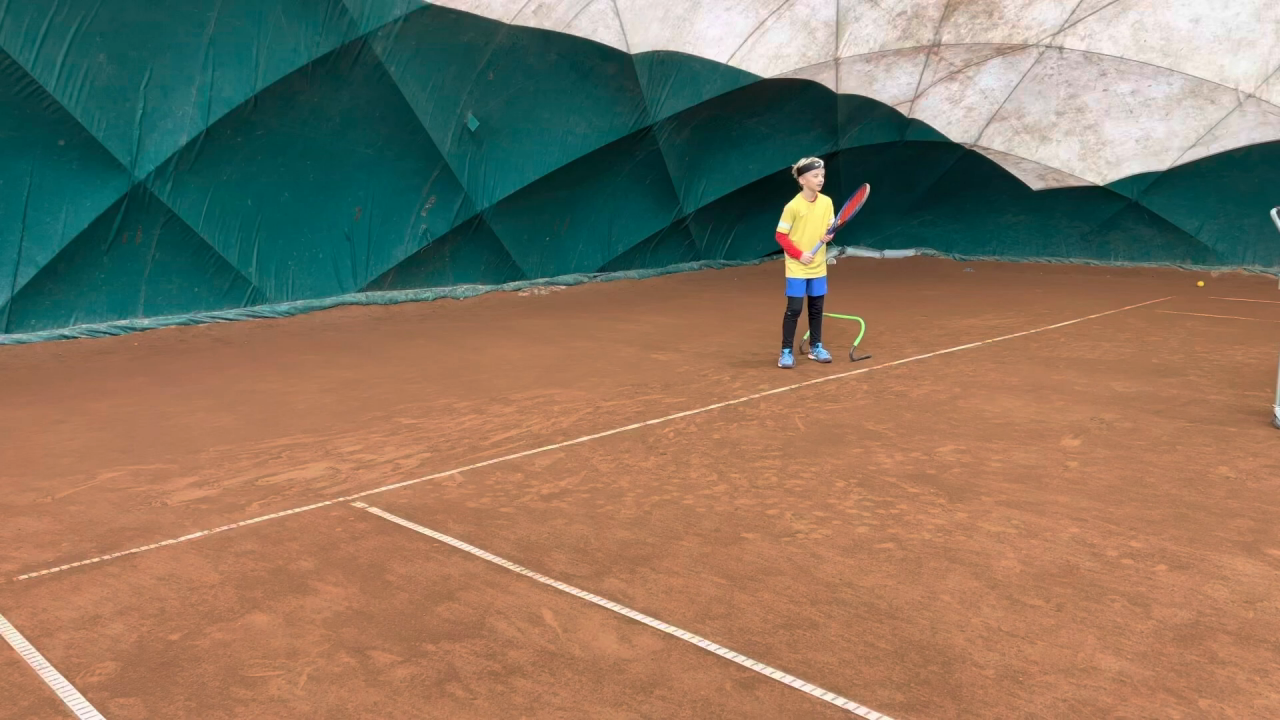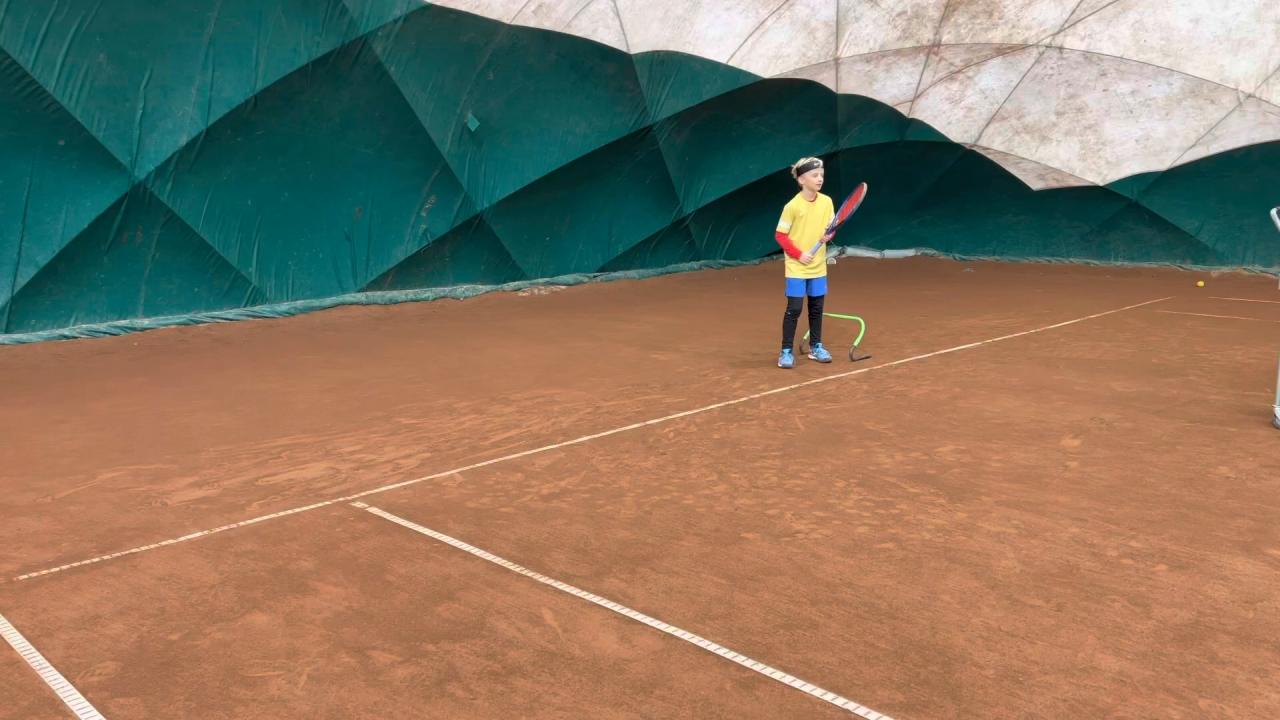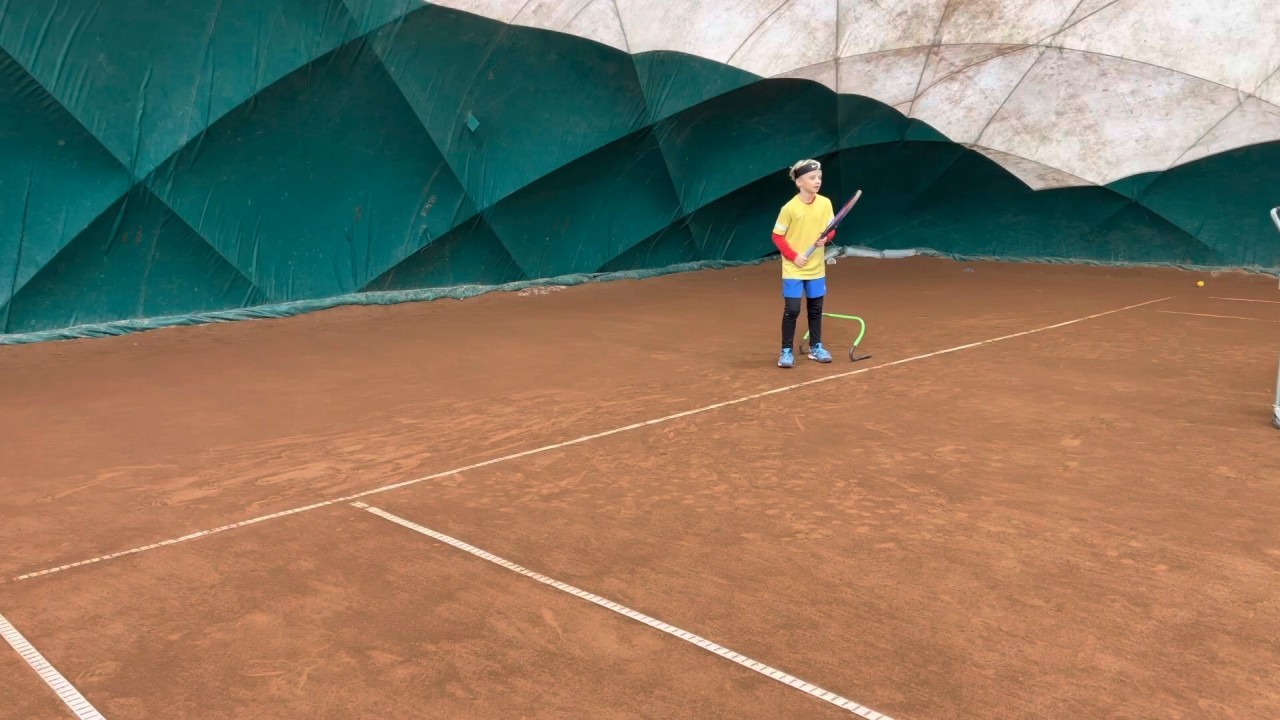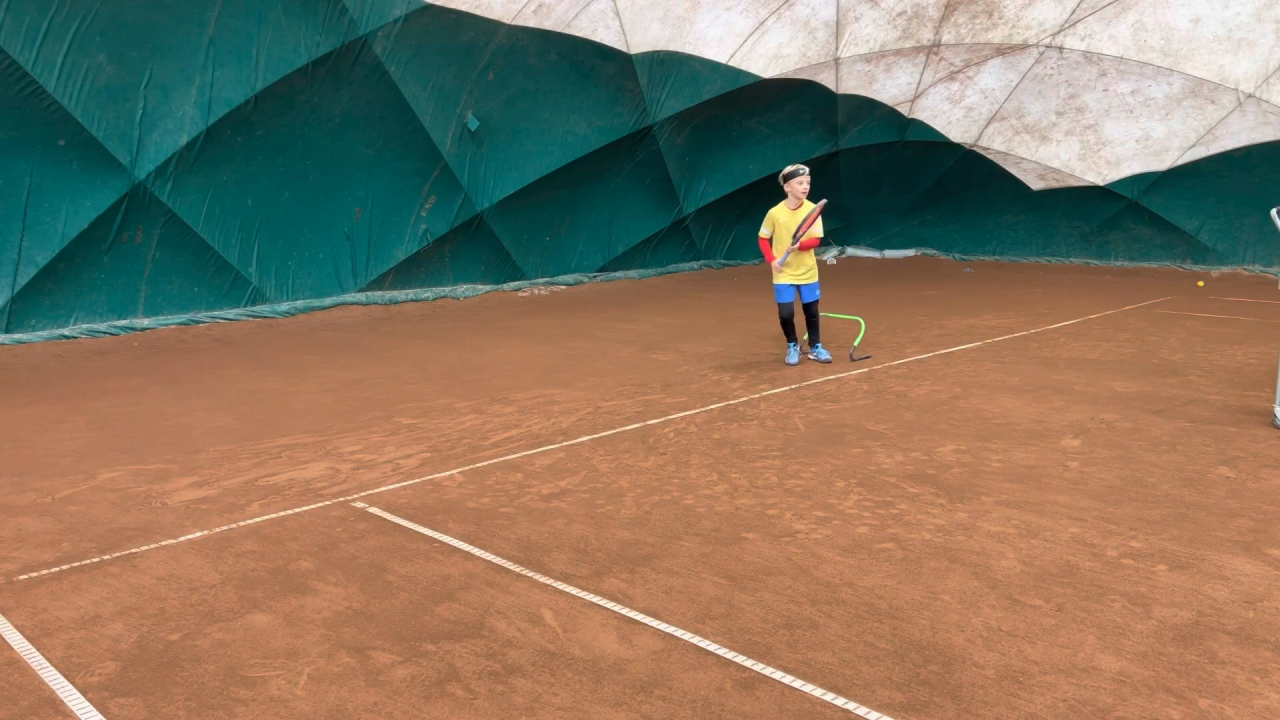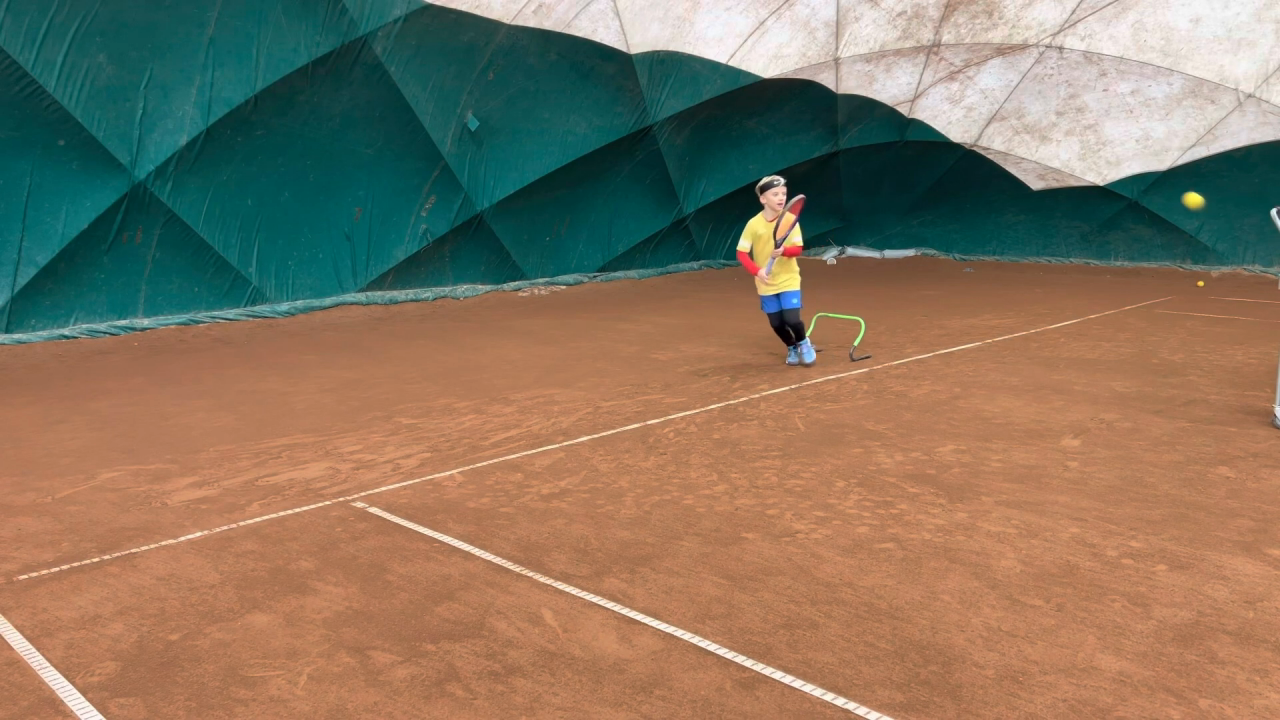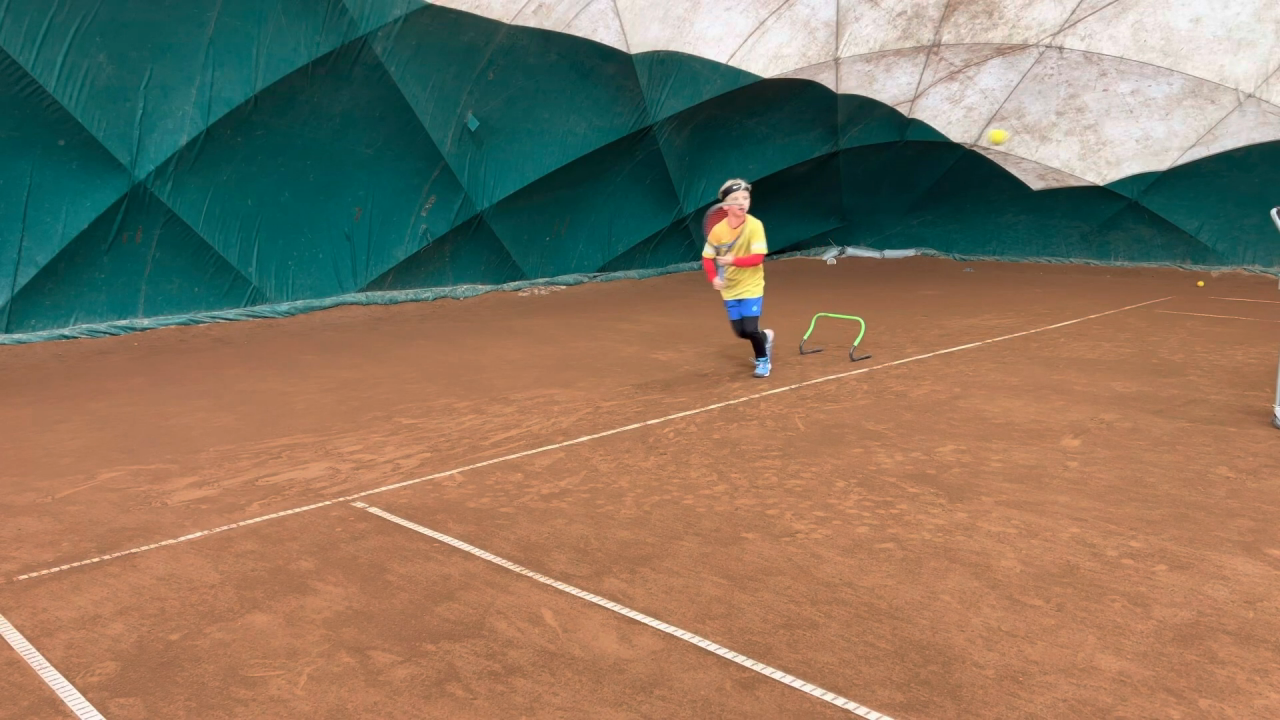
dt=0.2s
person 1, frame 1
left shoulder: (826, 202)
right shoulder: (793, 206)
left elbow: (830, 228)
right elbow: (780, 235)
left wrist: (828, 235)
right wrist: (799, 254)
left hip: (818, 267)
right hip: (797, 268)
left knee: (816, 307)
right knee: (794, 309)
left ankle: (816, 347)
right ankle: (786, 351)
person 1, frame 2
left shoulder: (827, 202)
right shoulder: (792, 206)
right elbow: (780, 235)
left wrist: (829, 235)
right wrist: (798, 254)
left hip: (818, 267)
right hip: (797, 267)
left knee: (816, 307)
right knee: (794, 309)
left ankle: (816, 347)
right ankle: (786, 351)
person 1, frame 3
left shoulder: (825, 204)
right shoulder: (789, 208)
left elbow: (831, 230)
right elbow: (777, 236)
left wrist: (825, 238)
right wrist: (793, 256)
left hip: (815, 268)
right hip: (794, 269)
left knee: (816, 308)
right knee: (792, 309)
left ankle: (816, 347)
right ankle: (787, 351)
person 1, frame 4
left shoulder: (812, 210)
right shoulder: (774, 213)
left elbow: (816, 240)
right elbow: (763, 239)
left wrist: (799, 245)
right wrist: (772, 259)
left hip: (807, 271)
right hip: (783, 273)
left knee: (811, 309)
right knee: (786, 314)
left ankle: (815, 347)
right ankle: (793, 346)
person 1, frame 5
right shoulder: (753, 225)
left elbow: (798, 249)
right elbow: (741, 253)
left wrist: (783, 251)
right wrist: (757, 272)
left hip: (789, 280)
right hip: (766, 282)
left knee: (793, 319)
right knee: (776, 323)
left ankle: (803, 342)
right ankle: (794, 347)
person 1, frame 6
left shoulder: (755, 225)
right shoulder: (717, 229)
left elbow: (758, 258)
right elbow: (708, 259)
left wrist: (733, 260)
right wrist: (714, 278)
left hip: (750, 285)
right hip: (728, 286)
left knee: (750, 328)
right knee: (742, 331)
left ankle: (762, 359)
right ankle: (764, 336)
